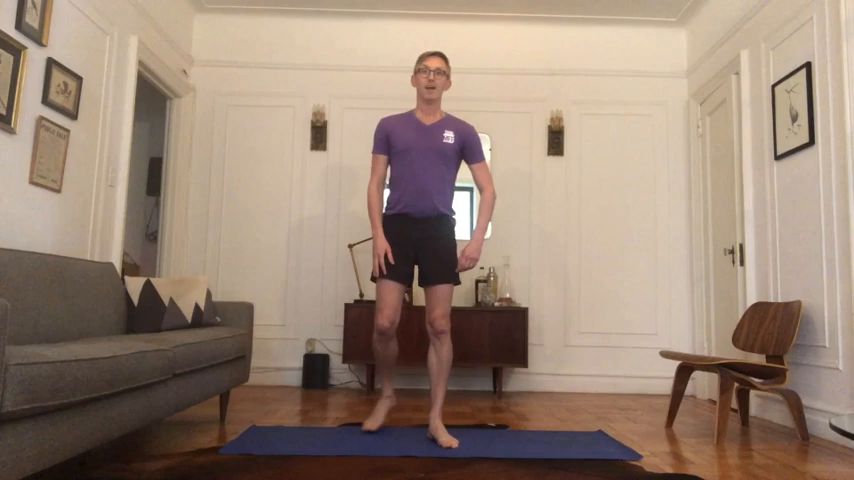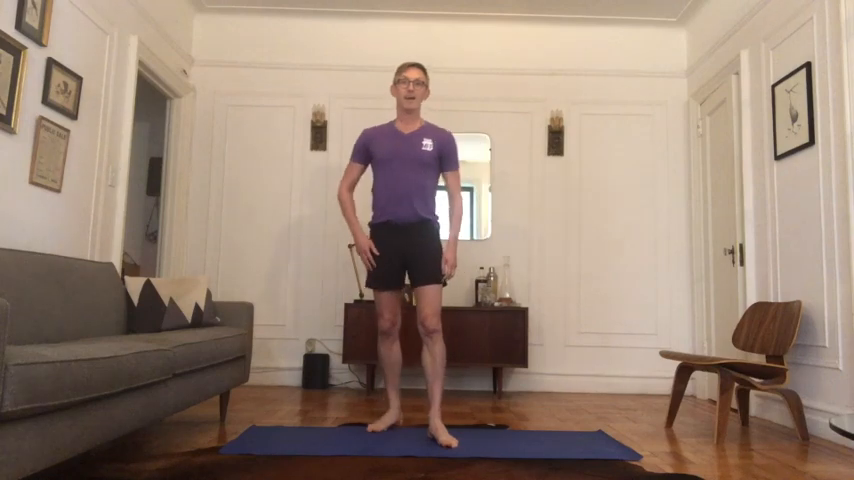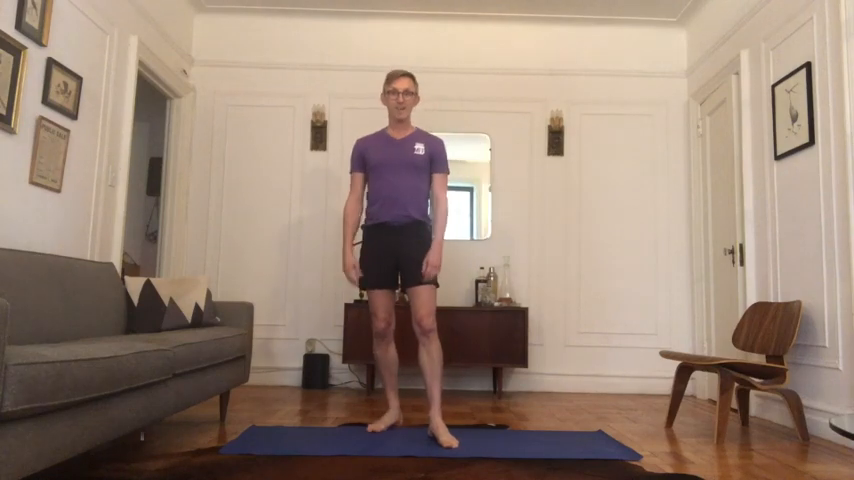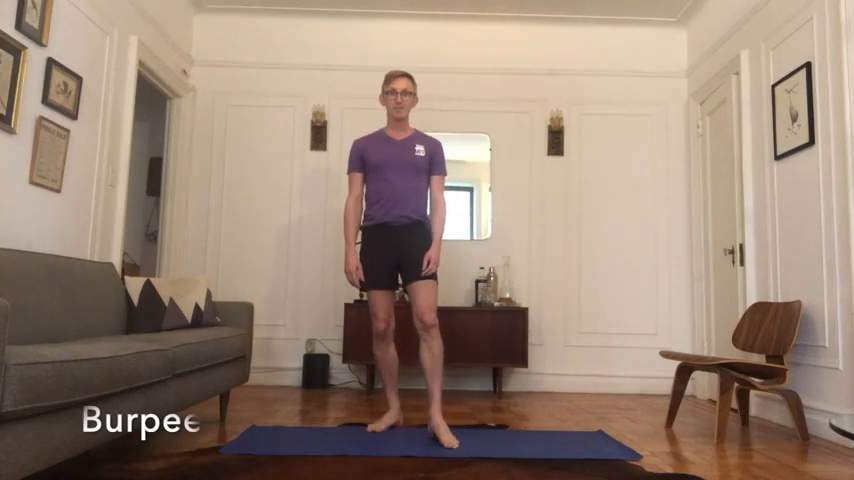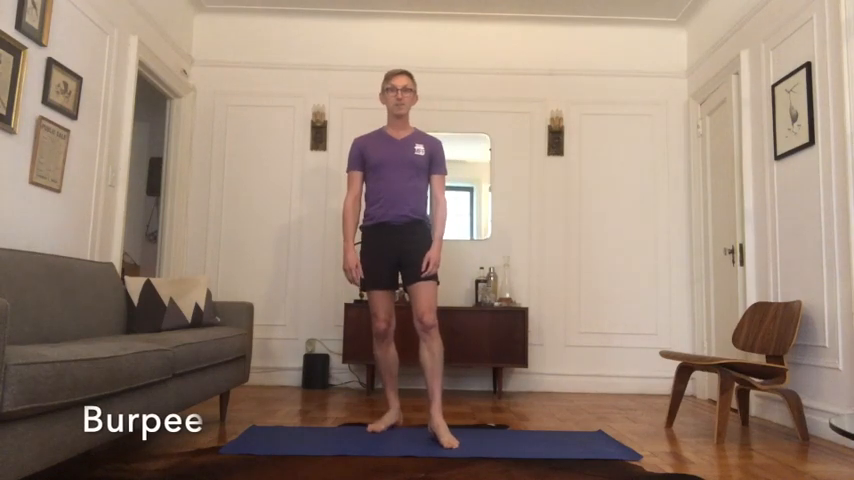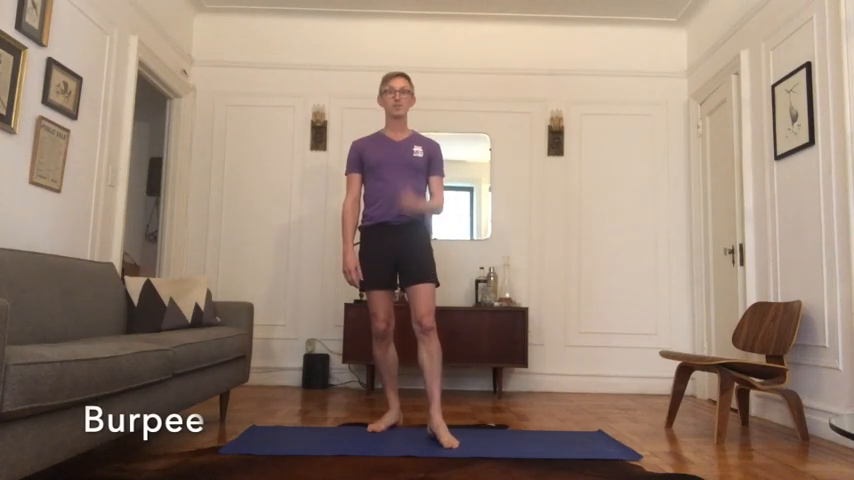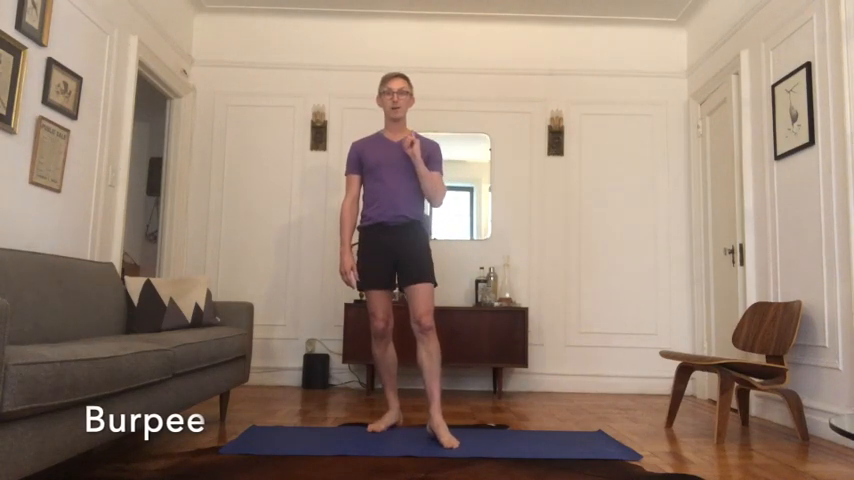
dt=0.4s
person 1, frame 1
left shoulder: (462, 131)
right shoulder: (389, 126)
left elbow: (487, 189)
right elbow: (375, 185)
left wrist: (478, 238)
right wrist: (378, 234)
left hip: (439, 230)
right hip: (396, 228)
left knee: (439, 326)
right knee: (384, 324)
left ankle: (436, 419)
right ankle: (386, 395)
person 1, frame 2
left shoulder: (442, 139)
right shoulder: (371, 137)
left elbow: (455, 195)
right elbow: (345, 189)
left wrist: (453, 243)
right wrist: (358, 232)
left hip: (424, 235)
right hip: (383, 237)
left knee: (430, 326)
right knee: (387, 327)
left ankle: (435, 418)
right ankle: (393, 408)
person 1, frame 3
left shoulder: (432, 145)
right shoulder: (365, 145)
left elbow: (440, 199)
right elbow: (354, 200)
left wrist: (436, 246)
right wrist: (347, 249)
left hip: (417, 236)
right hip: (376, 238)
left knee: (426, 326)
right knee: (382, 328)
left ankle: (435, 416)
right ankle: (393, 408)
person 1, frame 4
left shoulder: (430, 146)
right shoulder: (363, 146)
left elbow: (437, 200)
right elbow: (354, 201)
left wrist: (436, 244)
right wrist: (350, 251)
left hip: (415, 236)
right hip: (376, 237)
left knee: (427, 322)
right knee: (381, 329)
left ankle: (435, 414)
right ankle: (393, 408)
person 1, frame 5
left shoulder: (431, 145)
right shoulder: (363, 144)
left elbow: (438, 199)
right elbow: (352, 198)
left wrist: (437, 245)
right wrist: (348, 248)
left hip: (417, 236)
right hip: (376, 237)
left knee: (427, 323)
right knee: (382, 328)
left ankle: (436, 416)
right ankle: (393, 408)
person 1, frame 6
left shoulder: (428, 147)
right shoulder: (361, 147)
left elbow: (439, 201)
right elbow: (351, 201)
left wrist: (421, 204)
right wrist: (348, 249)
left hip: (414, 236)
right hip: (375, 238)
left knee: (425, 324)
right knee: (381, 328)
left ankle: (435, 416)
right ankle: (393, 408)
person 1, frame 7
left shoulder: (428, 147)
right shoulder: (361, 148)
left elbow: (437, 198)
right elbow: (350, 201)
left wrist: (416, 158)
right wrist: (345, 250)
left hip: (412, 236)
right hip: (373, 238)
left knee: (424, 324)
right knee: (380, 327)
left ankle: (436, 415)
right ankle: (393, 408)
